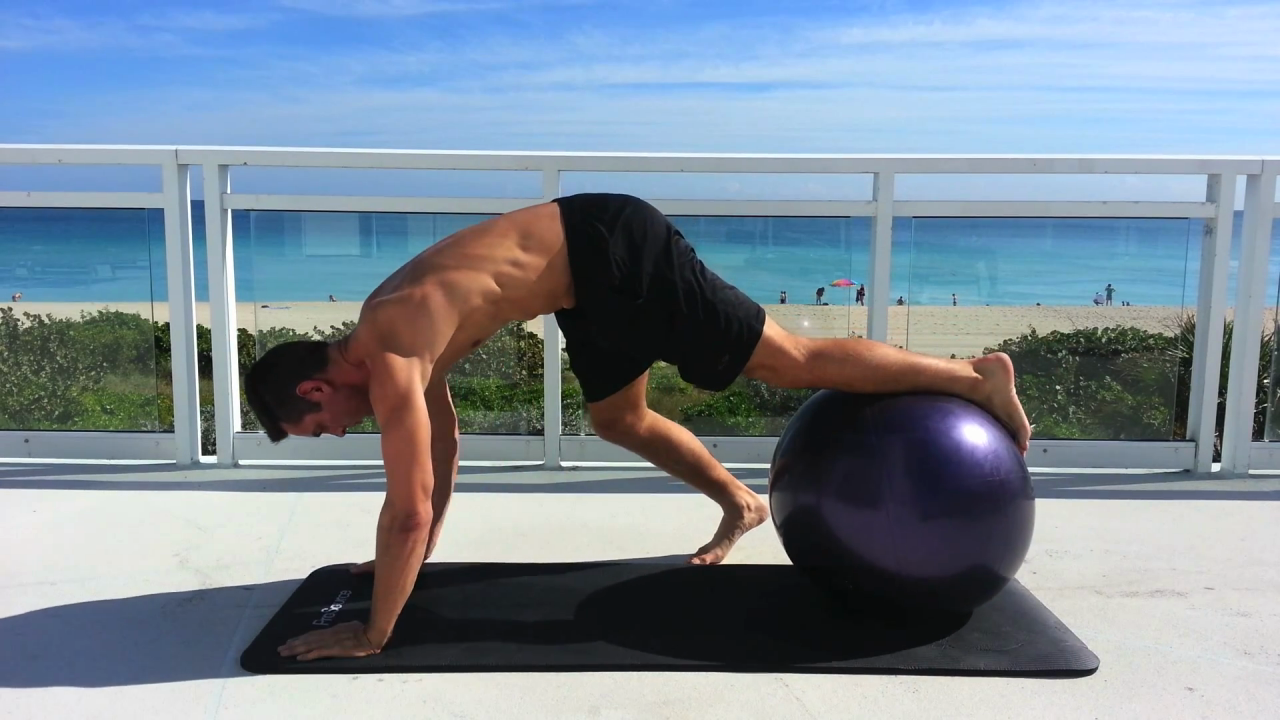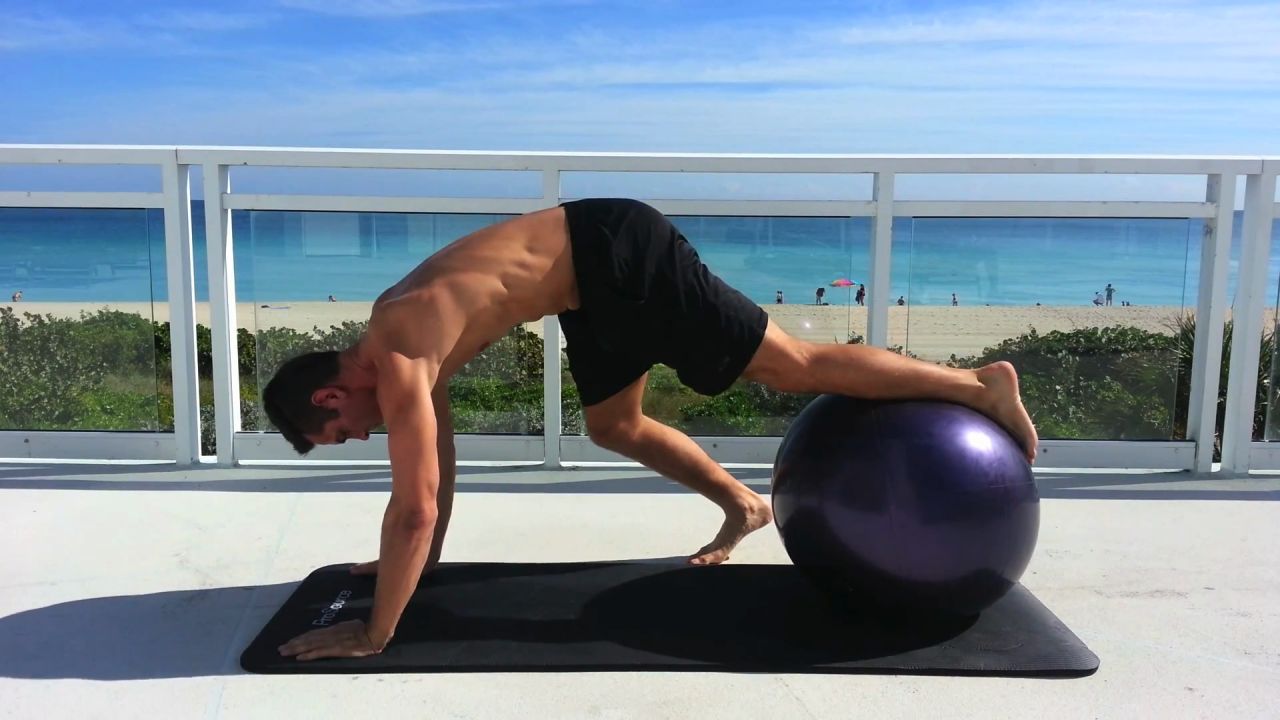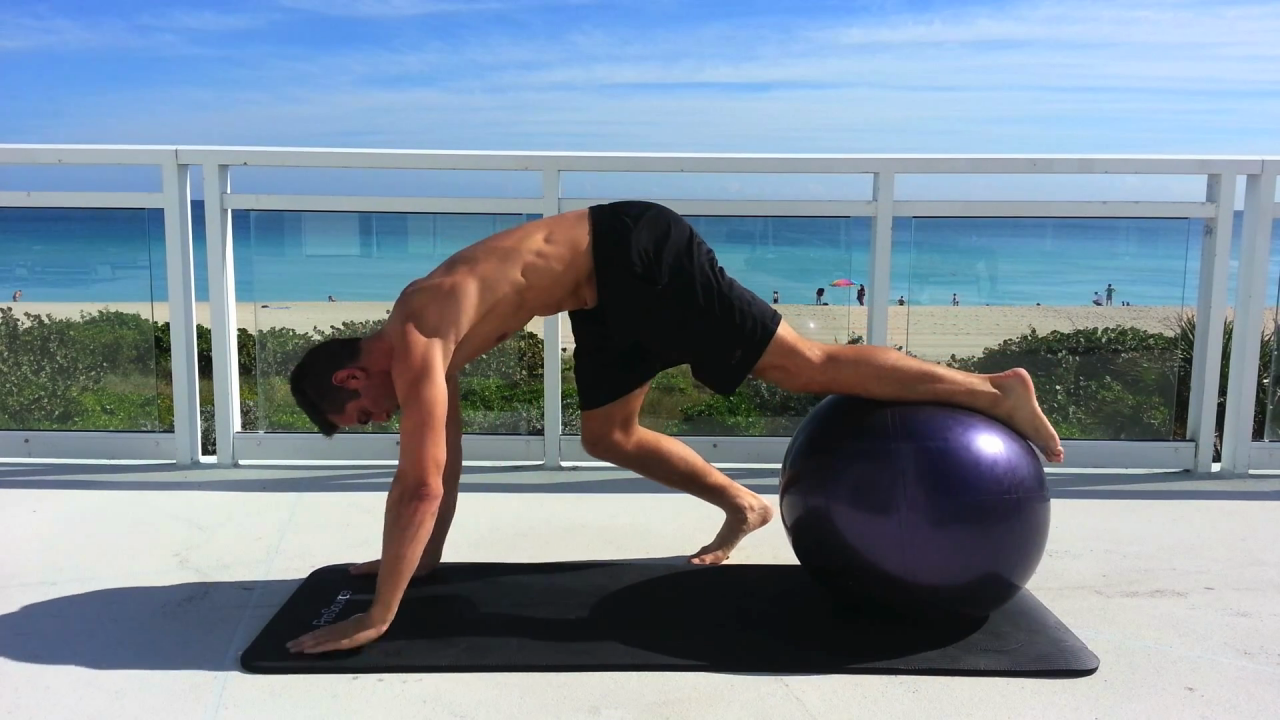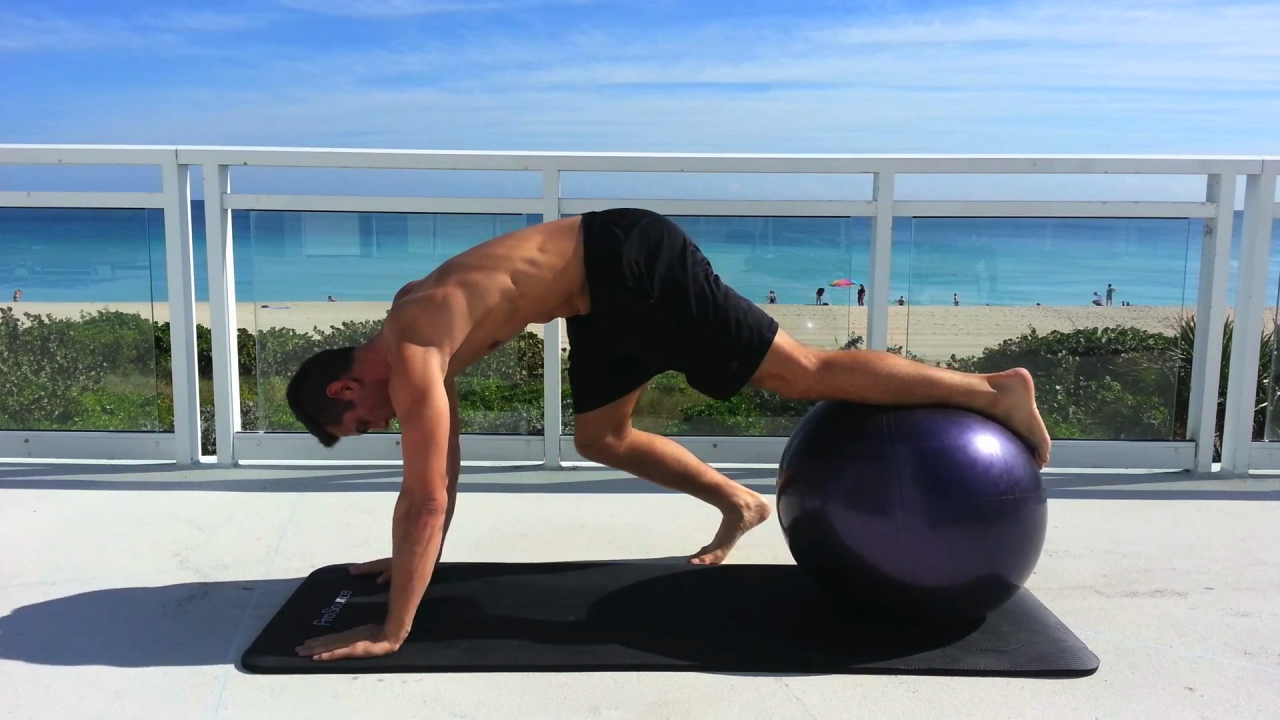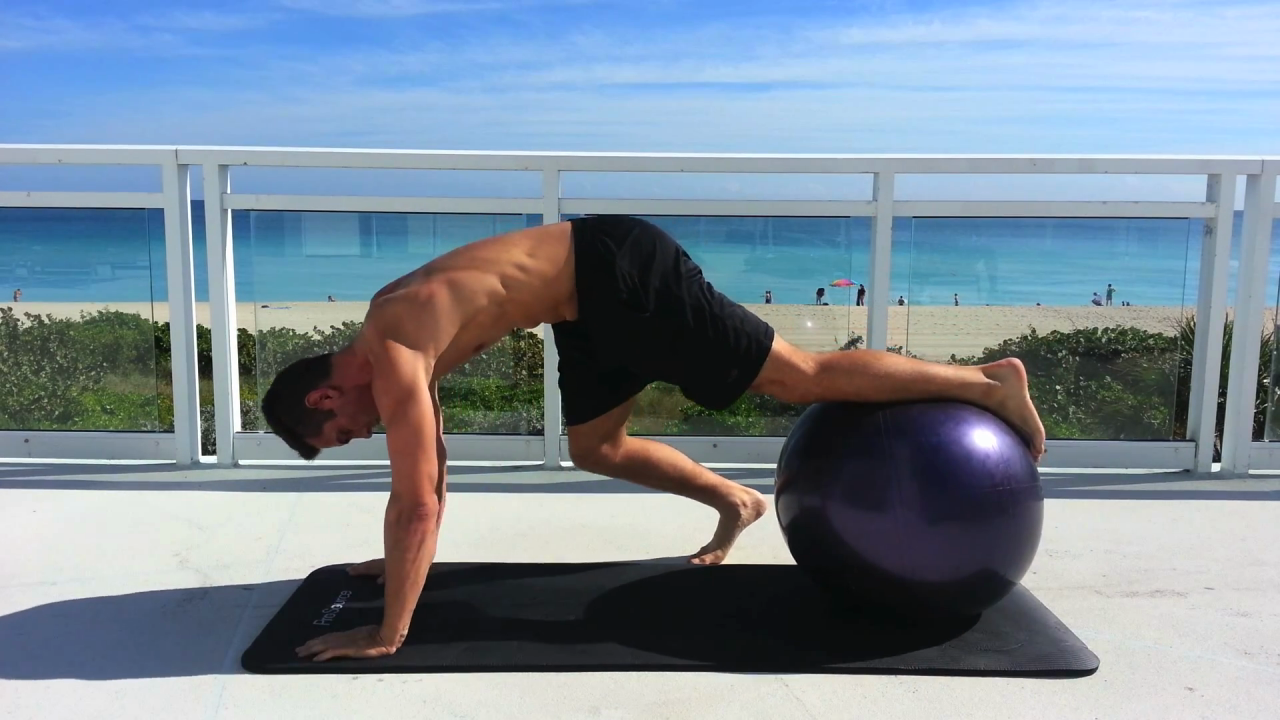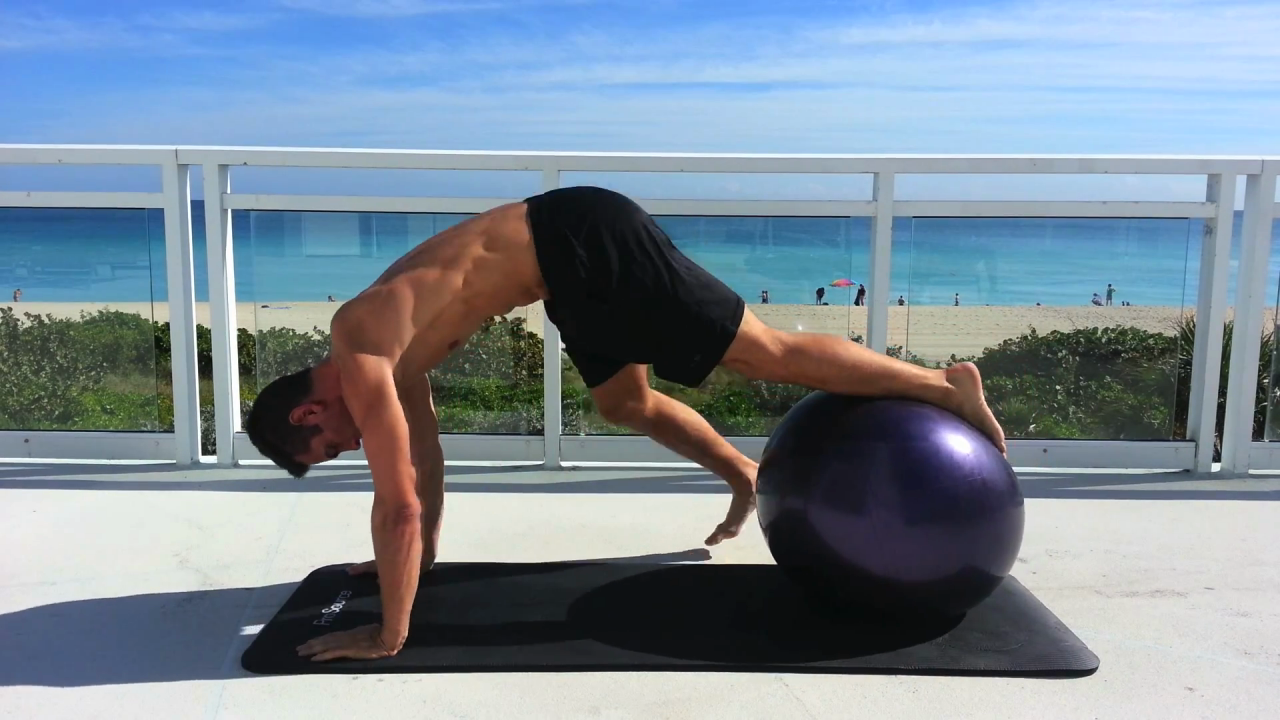
dt=0.3s
person 1, frame 1
left shoulder: (386, 360)
right shoulder: (383, 318)
left elbow: (409, 507)
right elbow: (442, 442)
left wrist: (375, 632)
right wrist: (413, 555)
left hip: (615, 254)
right hip: (591, 251)
left knee: (794, 361)
right knee: (619, 421)
left ankle: (976, 377)
right ankle: (740, 504)
person 1, frame 2
left shoulder: (395, 363)
right shoulder: (393, 325)
left elbow: (414, 507)
right elbow: (438, 453)
left wrist: (374, 632)
right wrist: (423, 560)
left hip: (617, 255)
right hip: (596, 264)
left knee: (795, 366)
right knee: (615, 428)
left ankle: (979, 386)
right ankle: (742, 505)
person 1, frame 3
left shoulder: (411, 344)
right shoulder: (425, 336)
left elbow: (417, 485)
right elbow: (445, 454)
left wrist: (378, 617)
right wrist: (425, 554)
left hip: (636, 254)
right hip: (613, 284)
left knee: (806, 366)
right knee: (608, 437)
left ankle: (996, 392)
right ankle: (741, 506)
person 1, frame 4
left shoulder: (408, 356)
right shoulder: (412, 323)
left elbow: (425, 494)
right elbow: (445, 456)
left wrist: (392, 629)
right wrist: (422, 556)
left hip: (629, 263)
right hip: (607, 285)
left knee: (803, 372)
right knee: (601, 439)
left ankle: (994, 391)
right ankle: (737, 503)
person 1, frame 5
left shoulder: (389, 357)
right shoulder: (388, 320)
left elbow: (415, 501)
right elbow: (432, 453)
left wrist: (388, 633)
right wrist: (412, 556)
left hip: (620, 274)
right hip: (594, 296)
left knee: (802, 377)
right knee: (596, 449)
left ankle: (988, 384)
right ankle: (735, 501)
person 1, frame 6
left shoulder: (358, 362)
right shoulder: (384, 345)
left elbow: (398, 500)
right elbow: (425, 447)
left wrist: (390, 635)
right wrist: (421, 555)
left hip: (585, 243)
right hip: (571, 249)
left knee: (768, 353)
right knee: (628, 402)
left ankle: (946, 386)
right ankle: (748, 477)
